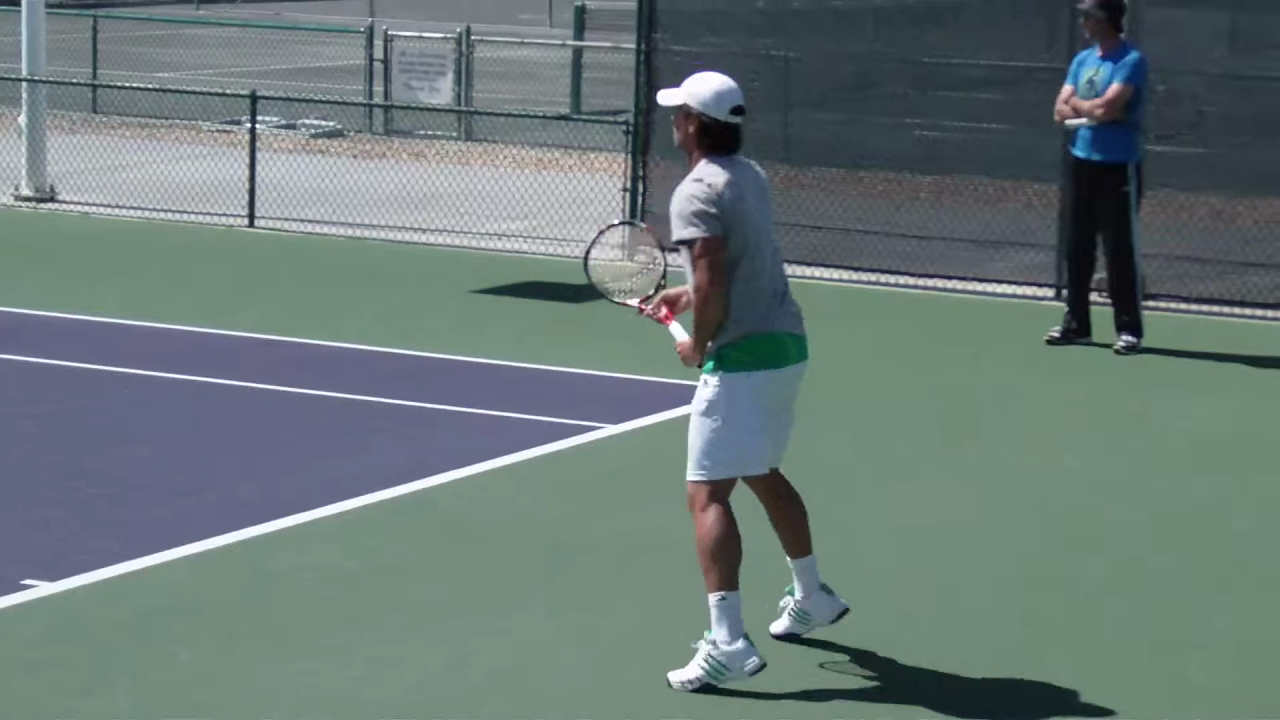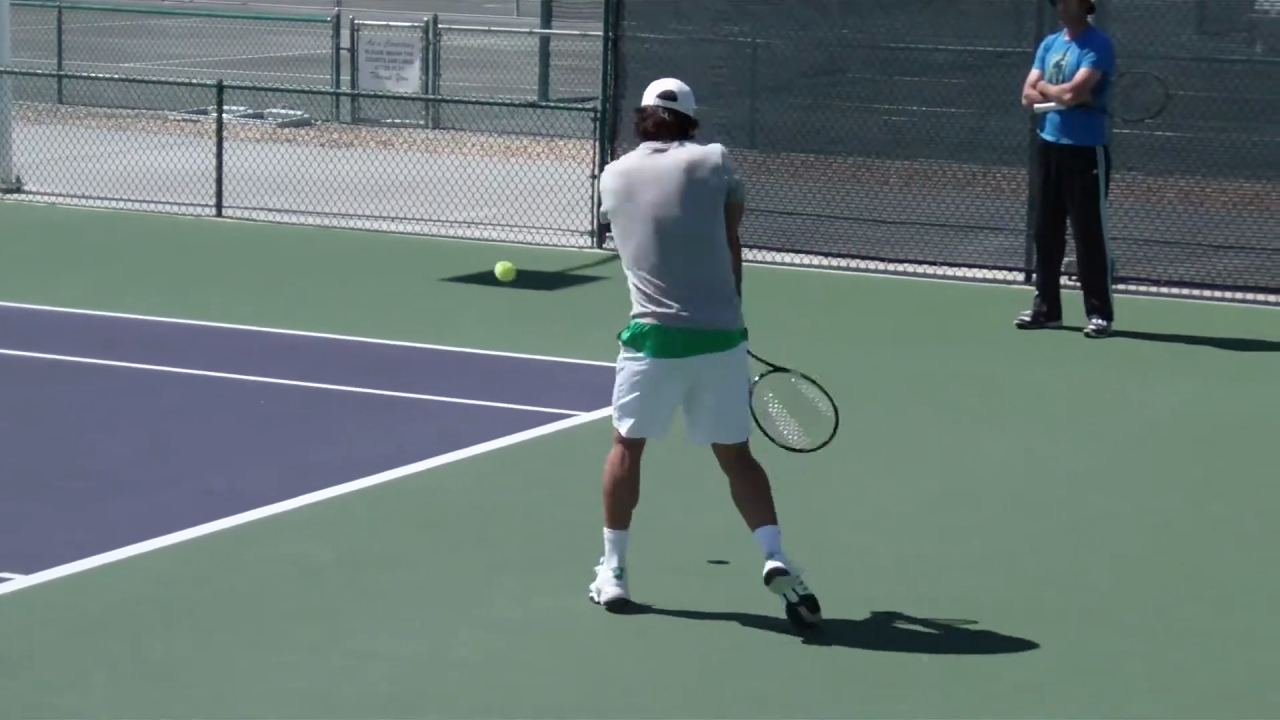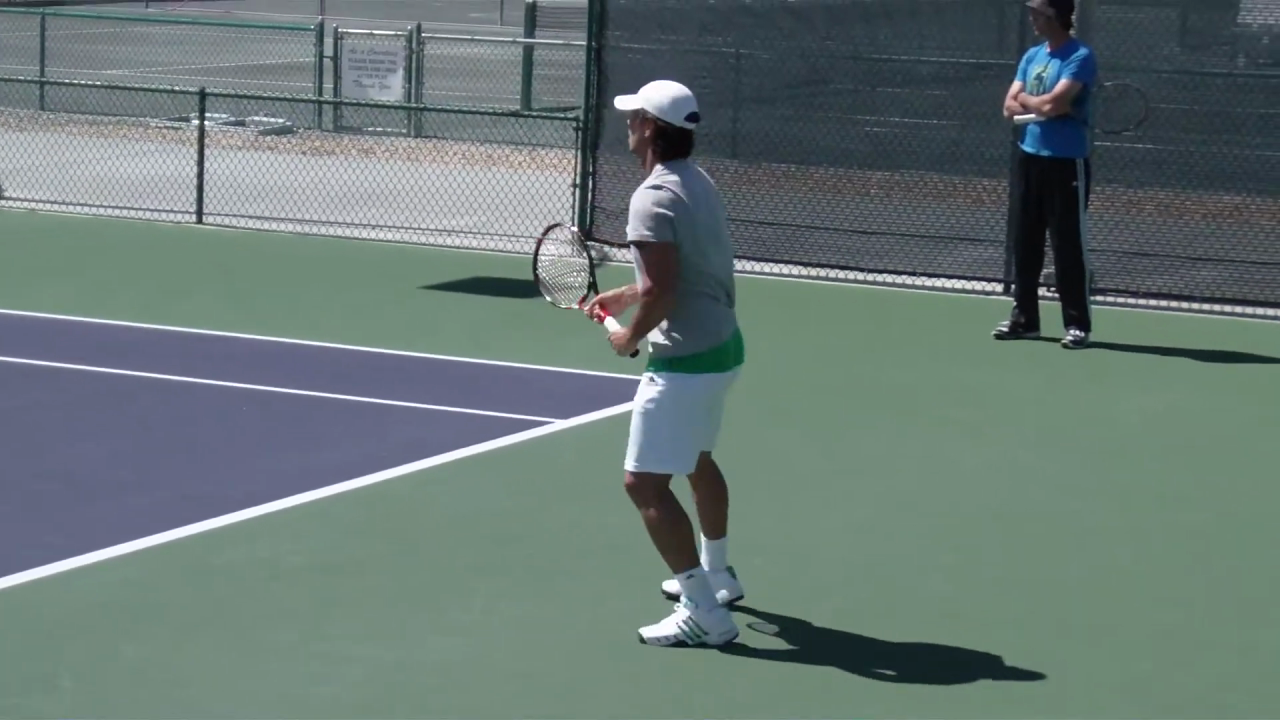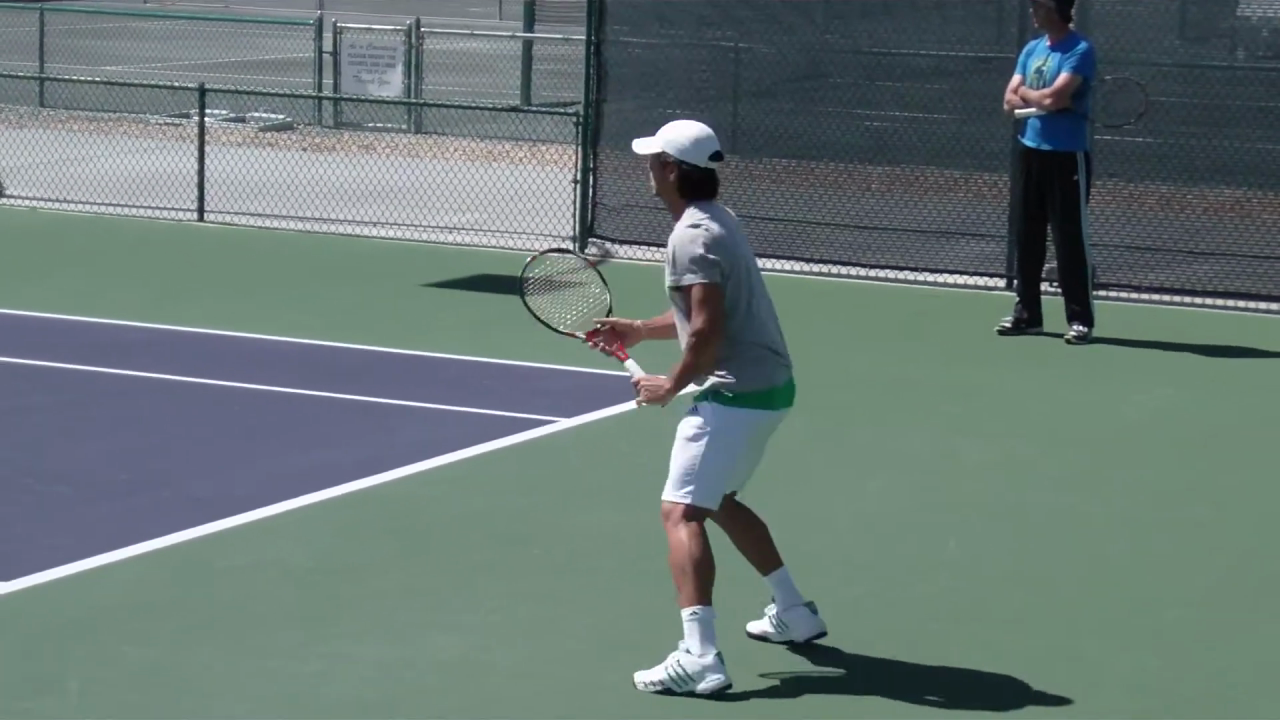
dt=1s
person 1, frame 1
left shoulder: (697, 192)
right shoulder: (751, 176)
left elbow: (712, 289)
left wrist: (696, 342)
right wrist: (686, 294)
left hip: (744, 357)
right hip: (787, 345)
left knee: (708, 495)
right knee: (765, 476)
left ankle: (729, 643)
right ankle: (811, 594)
person 1, frame 2
left shoulder: (614, 176)
right shoulder: (713, 160)
right elbow: (729, 244)
left hip: (650, 338)
right hip: (718, 337)
left knee: (625, 447)
right knee: (736, 455)
left ankle: (611, 573)
right ankle: (777, 560)
person 1, frame 3
left shoulder: (653, 197)
right shoulder: (696, 183)
left elbow: (662, 291)
left wrist: (630, 336)
right wrist: (618, 298)
left hip: (685, 360)
right hip: (719, 348)
left knee: (644, 483)
right knee: (697, 462)
left ankle: (704, 610)
right ankle: (717, 575)
person 1, frame 4
left shoulder: (691, 237)
right shoulder: (712, 221)
left elbow: (706, 332)
left wrist: (670, 385)
right wrist: (633, 329)
left hip: (738, 395)
right hip: (766, 387)
left knee: (680, 516)
right knee: (717, 500)
left ankle: (698, 656)
right ankle: (792, 611)
person 2, frame 1
left shoulder: (1131, 60)
right shoulder: (1082, 59)
left elbow: (1105, 108)
right elbow: (1061, 111)
left wrist: (1077, 102)
right wrist: (1095, 111)
left hip: (1117, 167)
right hip: (1081, 162)
left knee: (1120, 251)
right knee: (1077, 247)
left ankle: (1129, 329)
right ankle: (1076, 323)
person 2, frame 2
left shoulder: (1099, 45)
right shoulder: (1049, 44)
left elbow: (1073, 92)
right elbow: (1028, 95)
left wrist: (1044, 86)
right wrist: (1061, 95)
left hip: (1085, 150)
right hip: (1049, 146)
left knee: (1090, 235)
right knee: (1045, 231)
left ankle: (1100, 312)
right ankle: (1046, 307)
person 2, frame 3
left shoulder: (1080, 57)
right shoulder: (1031, 56)
left elbow: (1052, 103)
right elbow: (1010, 107)
left wrist: (1026, 98)
right wrist: (1042, 107)
left hip: (1066, 163)
right hip: (1029, 158)
left knee: (1068, 246)
right knee: (1024, 242)
left ankle: (1078, 324)
right ankle: (1023, 317)
person 2, frame 4
left shoulder: (1080, 50)
right shoulder: (1031, 49)
left elbow: (1052, 98)
right elbow: (1010, 101)
left wrist: (1025, 92)
right wrist: (1039, 100)
left hip: (1066, 157)
right hip: (1030, 152)
left knee: (1070, 239)
right knee: (1025, 236)
left ankle: (1080, 318)
right ankle: (1026, 312)
